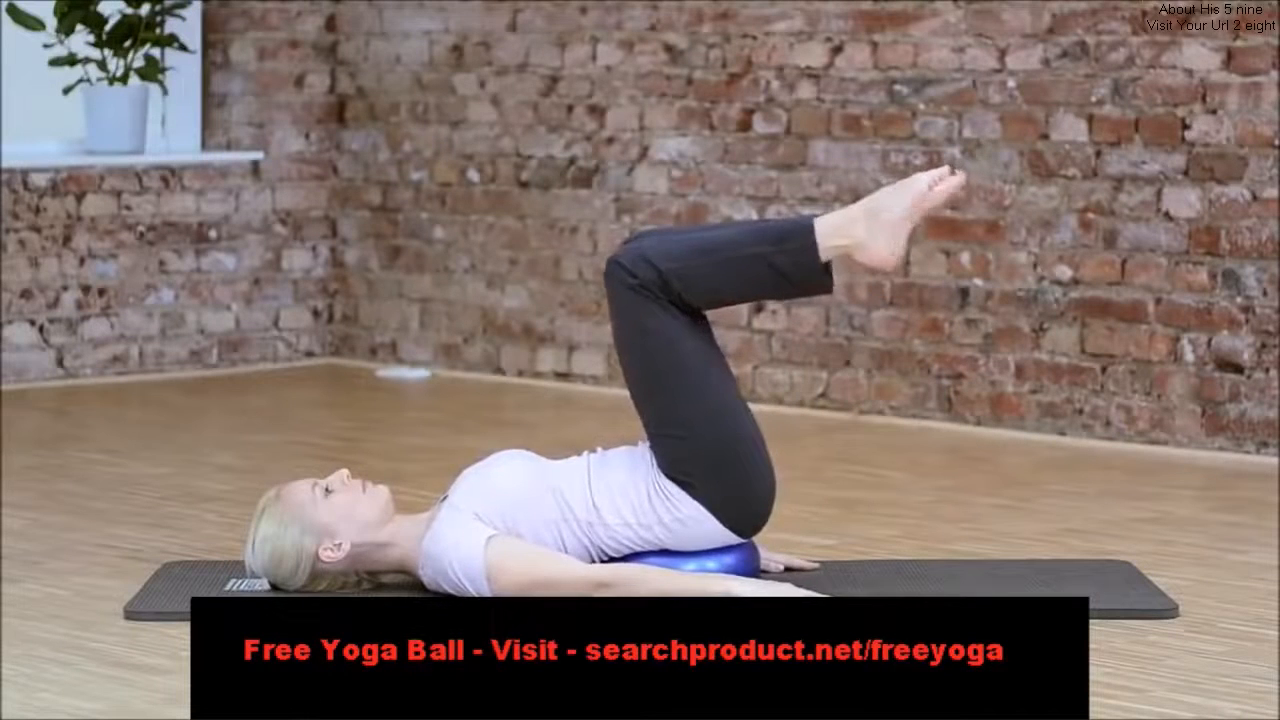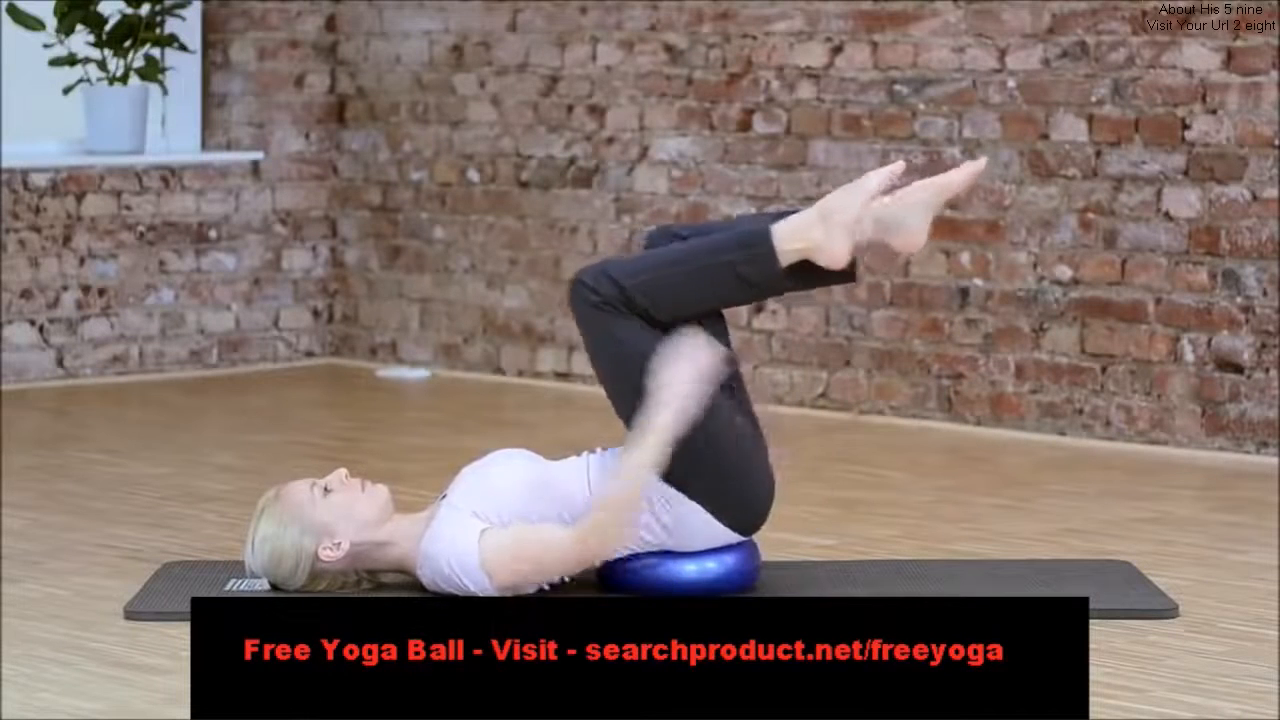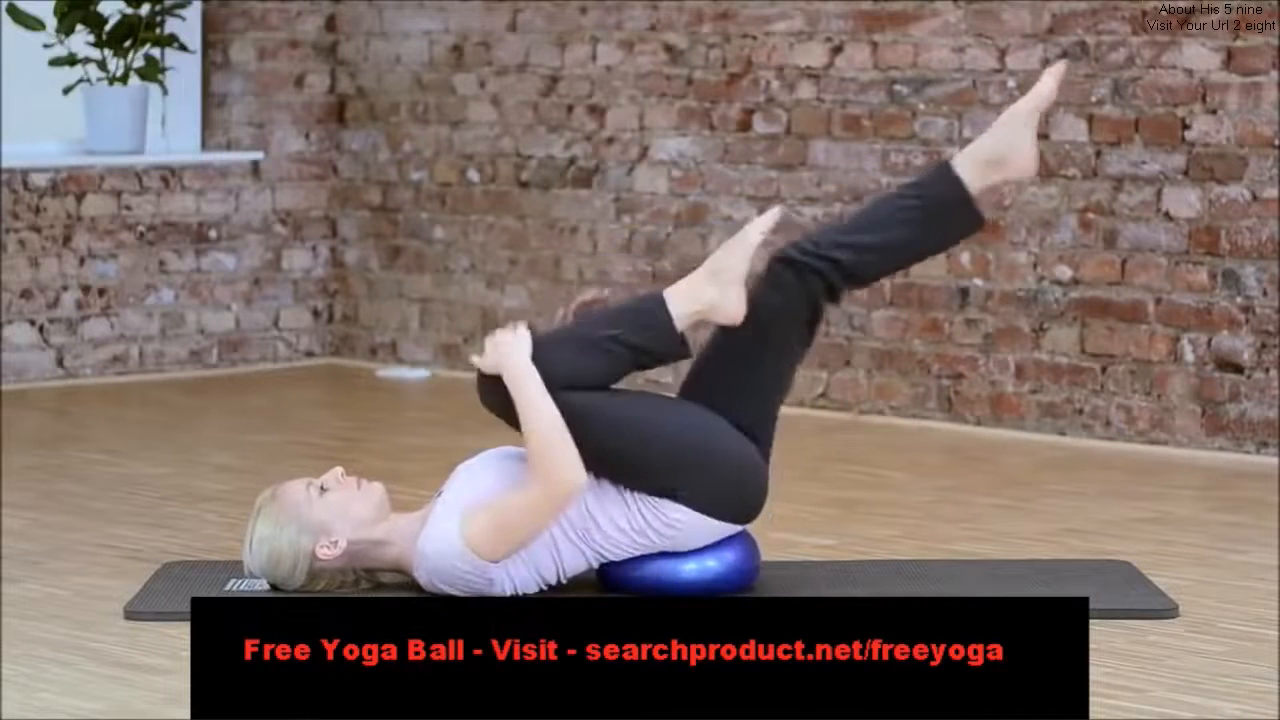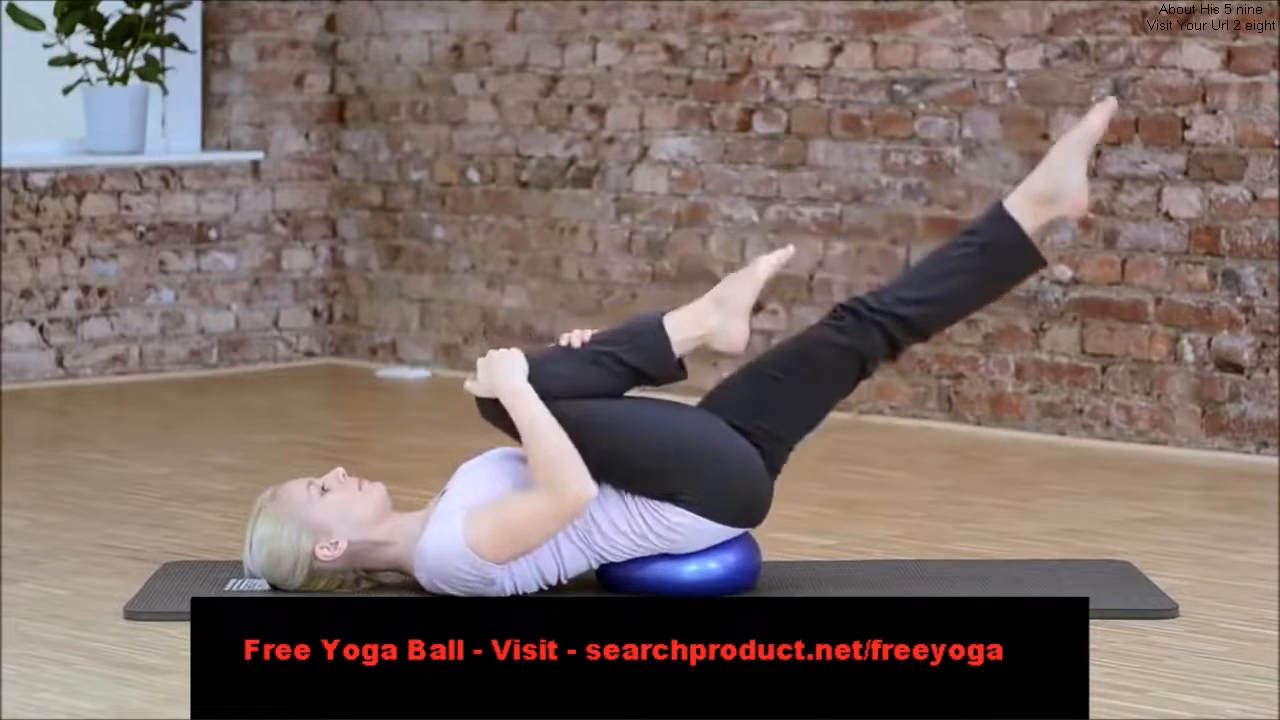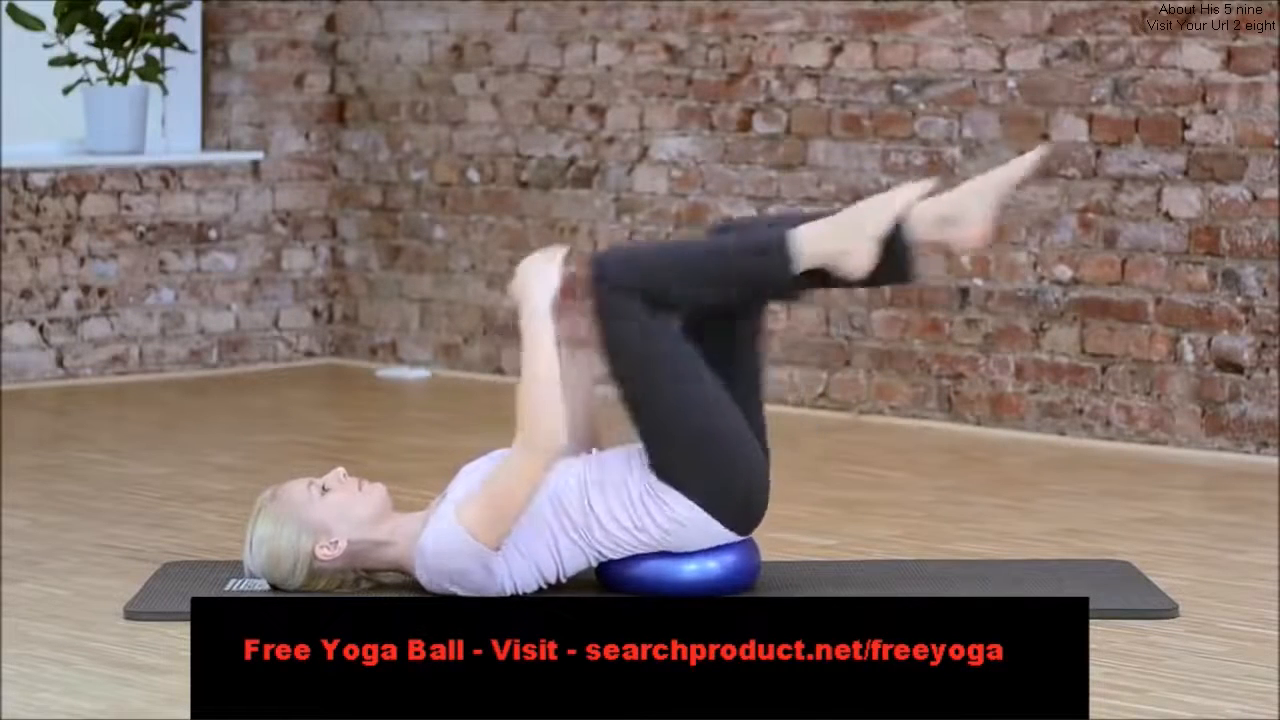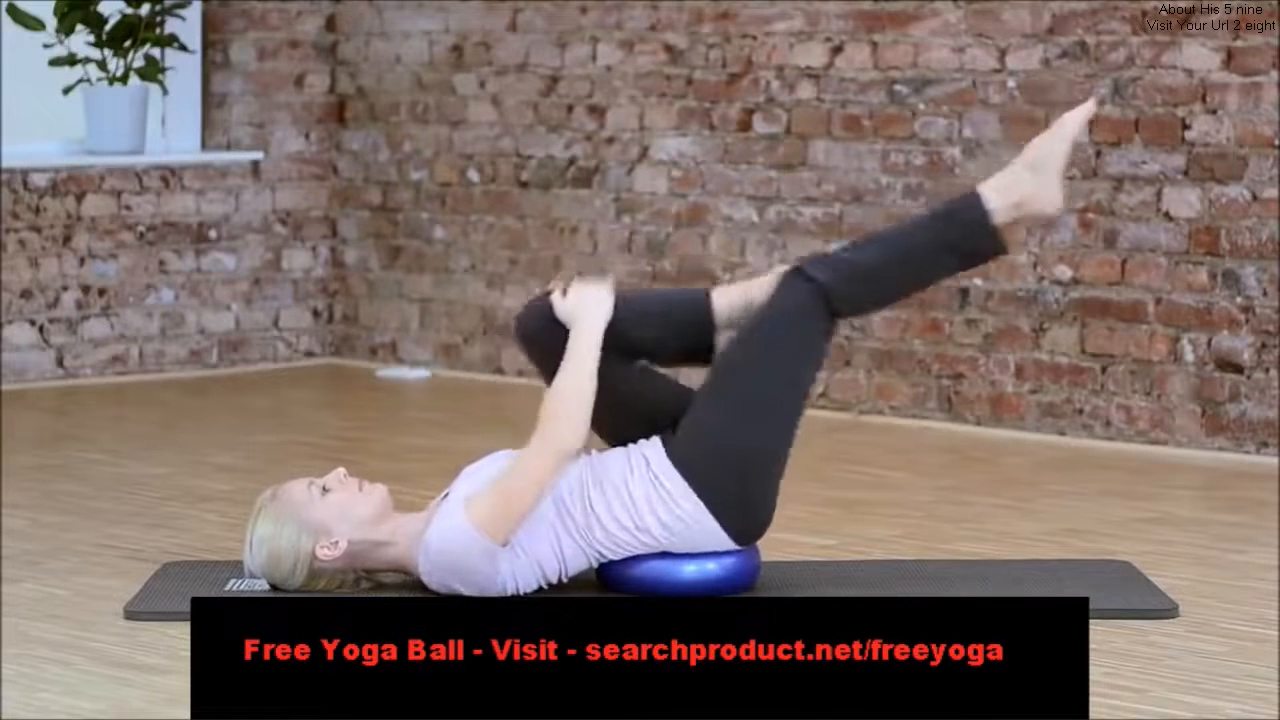
dt=0.5s
person 1, frame 1
left shoulder: (448, 519)
right shoulder: (447, 554)
right elbow: (598, 583)
right wrist: (743, 589)
left hip: (689, 493)
right hip: (710, 492)
left knee: (647, 262)
right knee: (638, 273)
left ankle: (845, 239)
right ankle: (845, 232)
person 1, frame 2
left shoulder: (447, 521)
right shoulder: (452, 555)
right elbow: (595, 540)
right wrist: (667, 408)
left hip: (693, 493)
right hip: (716, 497)
left knee: (673, 251)
right knee: (602, 291)
left ankle: (870, 223)
right ankle: (804, 238)
person 1, frame 3
left shoulder: (441, 521)
right shoulder: (449, 554)
right elbow: (565, 484)
left wrist: (588, 345)
right wrist: (518, 365)
left hip: (699, 471)
right hip: (710, 487)
left knee: (804, 268)
right knee: (506, 377)
left ankle: (976, 168)
right ankle: (696, 299)
person 1, frame 4
left shoulder: (447, 522)
right shoulder: (448, 555)
right elbow: (569, 497)
left wrist: (578, 368)
right wrist: (515, 388)
left hip: (708, 471)
right hip: (714, 490)
right knee: (504, 386)
left ankle: (1033, 207)
right ankle: (694, 327)
person 1, frame 5
left shoulder: (439, 523)
right shoulder: (447, 553)
left elbow: (571, 448)
right elbow: (543, 450)
left wrist: (566, 337)
right wrist: (535, 314)
left hip: (689, 484)
right hip: (710, 494)
left knee: (741, 252)
right knee: (618, 274)
left ankle: (935, 220)
right ankle: (826, 240)
person 1, frame 6
left shoulder: (446, 522)
right shoulder: (452, 551)
left elbow: (549, 457)
right elbow: (559, 444)
left wrist: (576, 326)
right wrist: (592, 328)
left hip: (672, 469)
right hip: (711, 497)
left knee: (547, 321)
right knee: (817, 289)
left ankle: (751, 307)
right ankle: (1005, 199)
